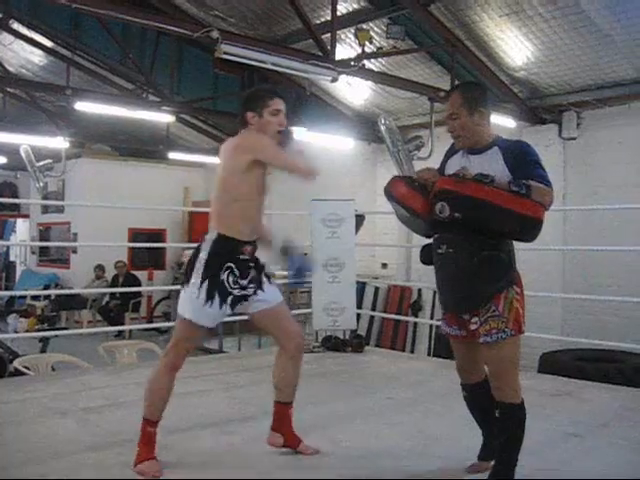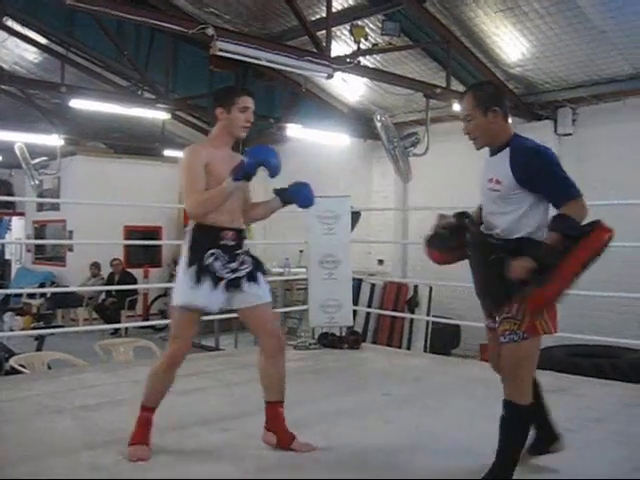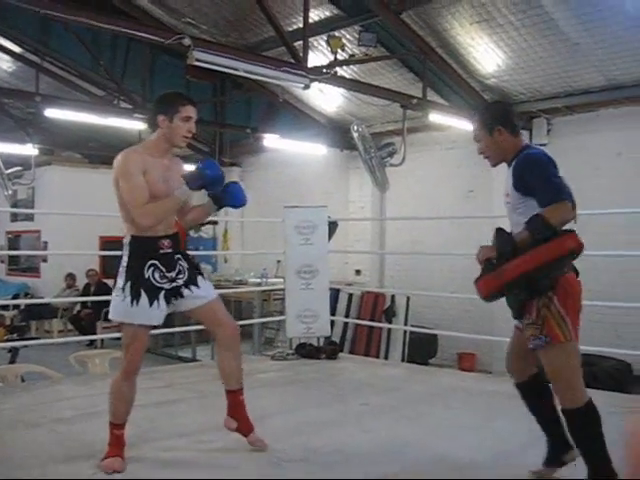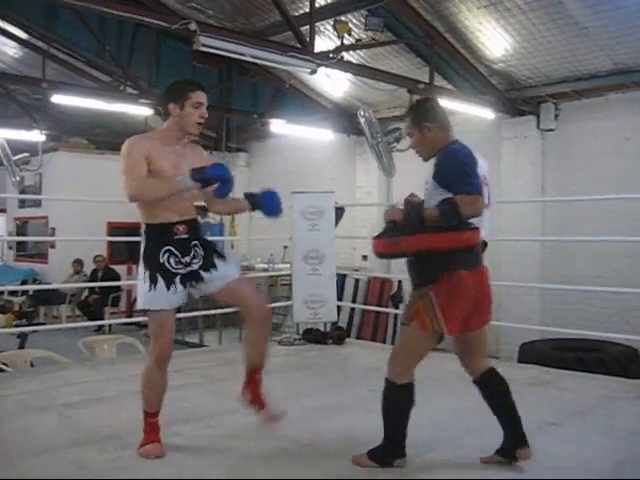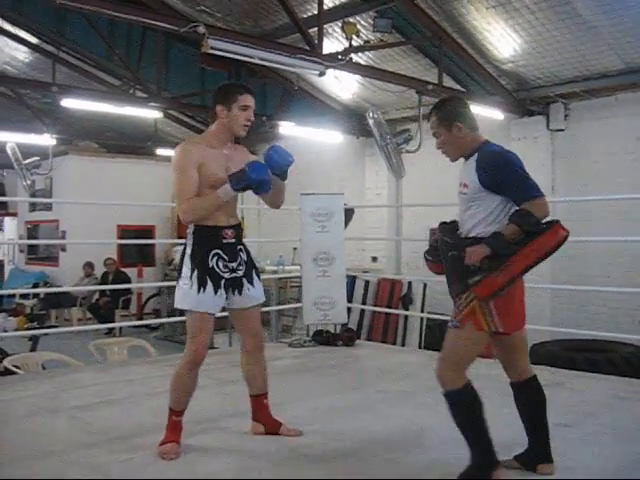
dt=0.7s
person 1, frame 1
left shoulder: (514, 152)
right shoulder: (452, 155)
left elbow: (545, 197)
left wrist: (487, 183)
right wrist: (426, 184)
left hip: (494, 281)
right hip: (453, 280)
left knee: (504, 382)
right knee: (469, 372)
right ankle: (492, 445)
person 1, frame 2
left shoulder: (529, 155)
right shoulder: (492, 157)
left elbow: (574, 207)
left wrist: (535, 258)
left hip: (521, 282)
right hip: (497, 281)
left knee: (516, 380)
right knee: (505, 363)
right ankle: (545, 435)
person 1, frame 3
left shoulder: (530, 162)
right shoulder: (532, 163)
left elbow: (559, 214)
right elbow: (564, 213)
left wrist: (502, 249)
right wrist: (510, 244)
left hip: (548, 288)
left knee: (567, 388)
right knee: (518, 365)
right ankle: (559, 447)
person 1, frame 4
left shoulder: (452, 157)
right shoulder: (463, 158)
left elbow: (471, 206)
right wrist: (421, 213)
left hip: (445, 282)
right hip: (472, 273)
left knee: (399, 366)
right knee: (476, 364)
left ankle: (391, 451)
right ankle: (515, 442)
person 1, frame 5
left shoulder: (496, 158)
right shoulder: (474, 163)
left elbow: (538, 207)
left wrist: (490, 247)
left knee: (448, 371)
right knee: (518, 369)
person 2, frame 1
left shoulder: (246, 155)
right shoulder: (247, 142)
right elbow: (307, 172)
left wrist: (279, 245)
right wrist: (283, 149)
left hip: (247, 262)
right hip: (218, 259)
left knee: (294, 341)
right knee: (176, 357)
left ankle: (282, 431)
right ankle: (145, 447)
person 2, frame 2
left shoulder: (240, 159)
right shoulder: (197, 154)
right elbow: (194, 206)
left wrist: (282, 197)
right wrist: (238, 177)
left hip: (238, 254)
right hip: (204, 252)
left knee: (274, 338)
right knee: (177, 349)
left ankle: (276, 429)
right ankle: (142, 428)
person 2, frame 3
left shoulder: (176, 165)
right shoulder: (129, 160)
right elbow: (144, 217)
left wrist: (216, 199)
right wrist: (188, 187)
left hip: (176, 259)
right hip: (143, 262)
left knee: (228, 331)
right knee: (132, 362)
left ankle: (238, 417)
right ankle: (116, 444)
person 2, frame 4
left shoulder: (196, 154)
right shoulder: (138, 145)
left elbow: (216, 203)
right elbow: (137, 191)
left wrist: (251, 202)
right wrist: (192, 180)
left hip: (196, 243)
right hip: (160, 249)
left knee: (258, 308)
right knee: (162, 350)
left ankle: (253, 390)
right ankle: (150, 431)
person 2, frame 5
left shoulder: (244, 155)
right shoulder: (190, 151)
left elbow: (275, 202)
right elbow: (187, 212)
left wrist: (279, 174)
right wrist: (232, 187)
left hip: (237, 250)
right hip: (204, 252)
left knee: (254, 340)
right knee: (197, 350)
left ankle: (262, 417)
right ankle: (173, 430)
